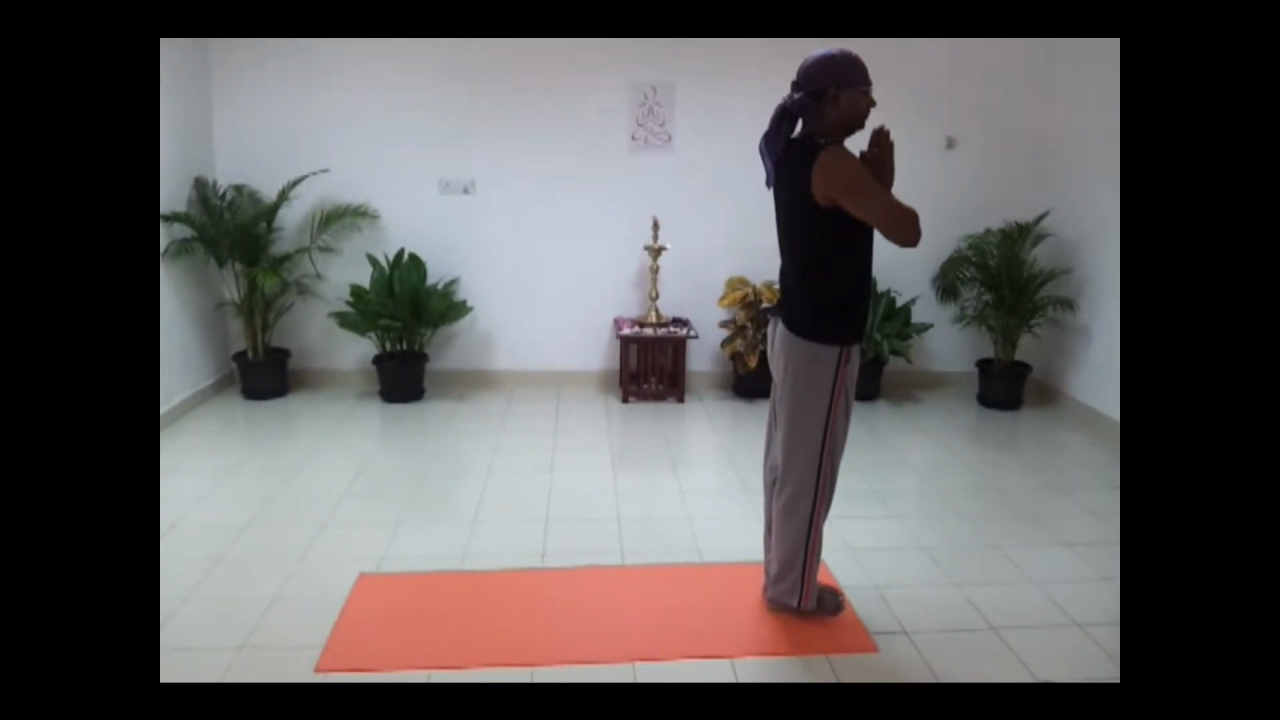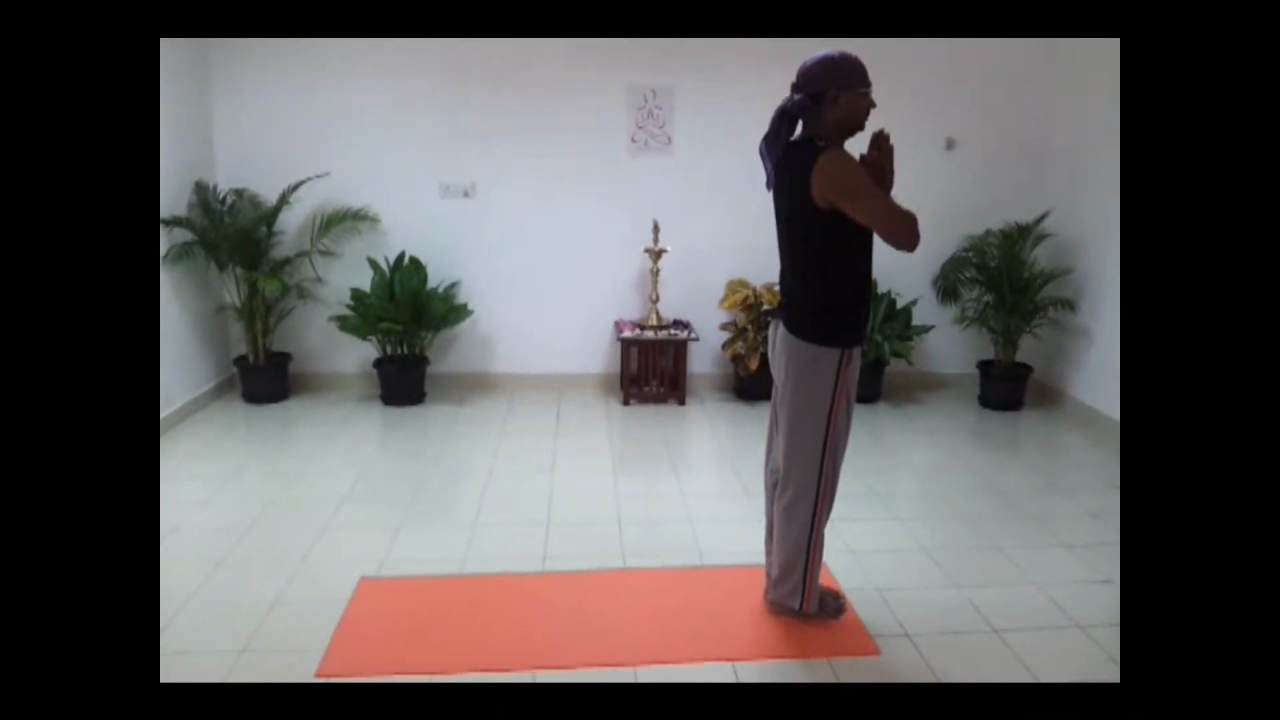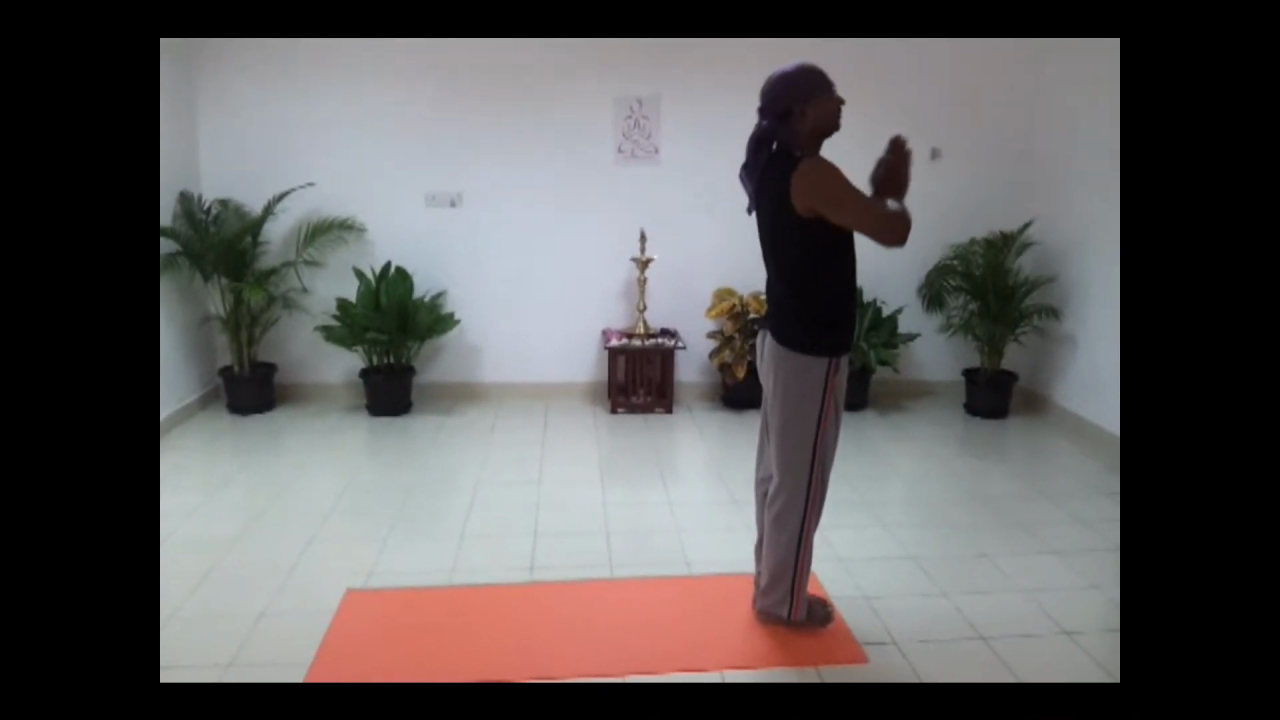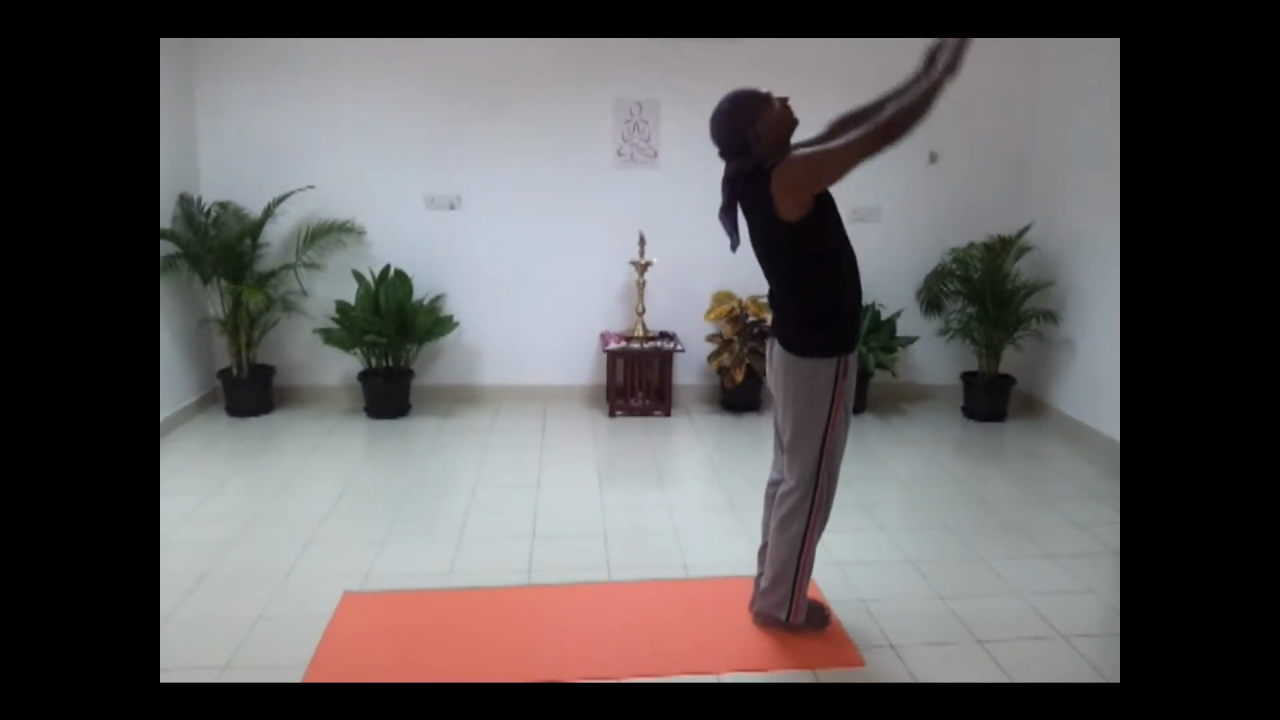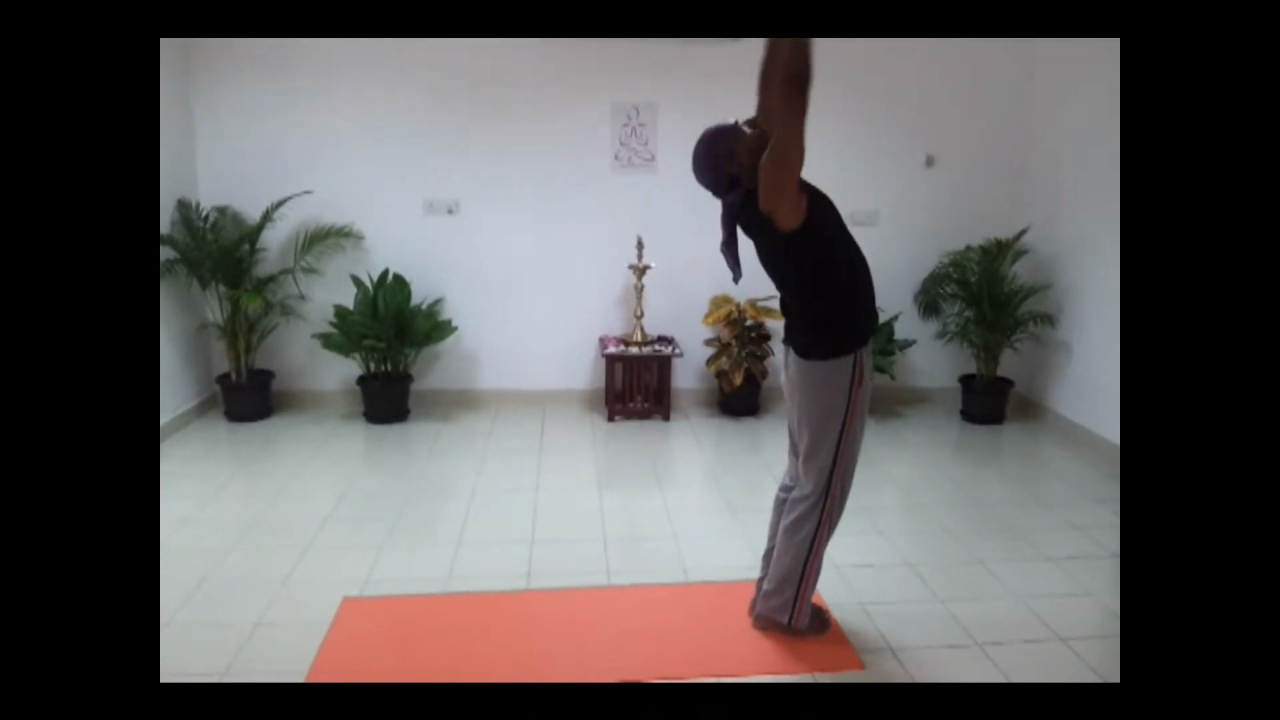
dt=0.4s
person 1, frame 1
left shoulder: (797, 155)
right shoulder: (833, 164)
left elbow: (849, 217)
right elbow: (907, 231)
left wrist: (874, 181)
right wrist: (883, 182)
left hip: (795, 329)
right hip: (822, 341)
left knee: (788, 463)
right knee: (808, 469)
left ankle: (784, 574)
right ankle: (793, 590)
person 1, frame 2
left shoulder: (797, 157)
right shoulder: (833, 166)
right elbow: (905, 235)
left wrist: (872, 185)
right wrist: (883, 186)
left hip: (796, 332)
right hip: (823, 344)
left knee: (789, 465)
right knee: (809, 472)
left ankle: (785, 577)
right ankle: (794, 593)
person 1, frame 3
left shoulder: (778, 168)
right shoulder: (812, 175)
left elbow: (857, 220)
right elbow: (893, 232)
left wrist: (876, 194)
right wrist: (893, 193)
left hip: (784, 342)
right hip: (811, 353)
left knee: (779, 474)
right knee: (799, 482)
left ankle: (774, 586)
right ankle: (782, 601)
person 1, frame 4
left shoulder: (767, 175)
right shoulder: (789, 177)
left elbow: (848, 127)
right elbow: (881, 131)
left wrist: (921, 75)
right wrist: (939, 70)
left hip: (796, 348)
right hip: (818, 357)
left knee: (792, 476)
right knee: (807, 484)
left ankle: (774, 586)
right ankle: (779, 604)
person 1, frame 5
left shoulder: (765, 192)
right shoulder: (774, 187)
left elbow: (780, 92)
right elbow: (791, 83)
left hip: (814, 353)
right hip: (833, 360)
left knee: (804, 480)
right knee: (820, 490)
left ankle: (776, 590)
right ankle: (780, 607)
